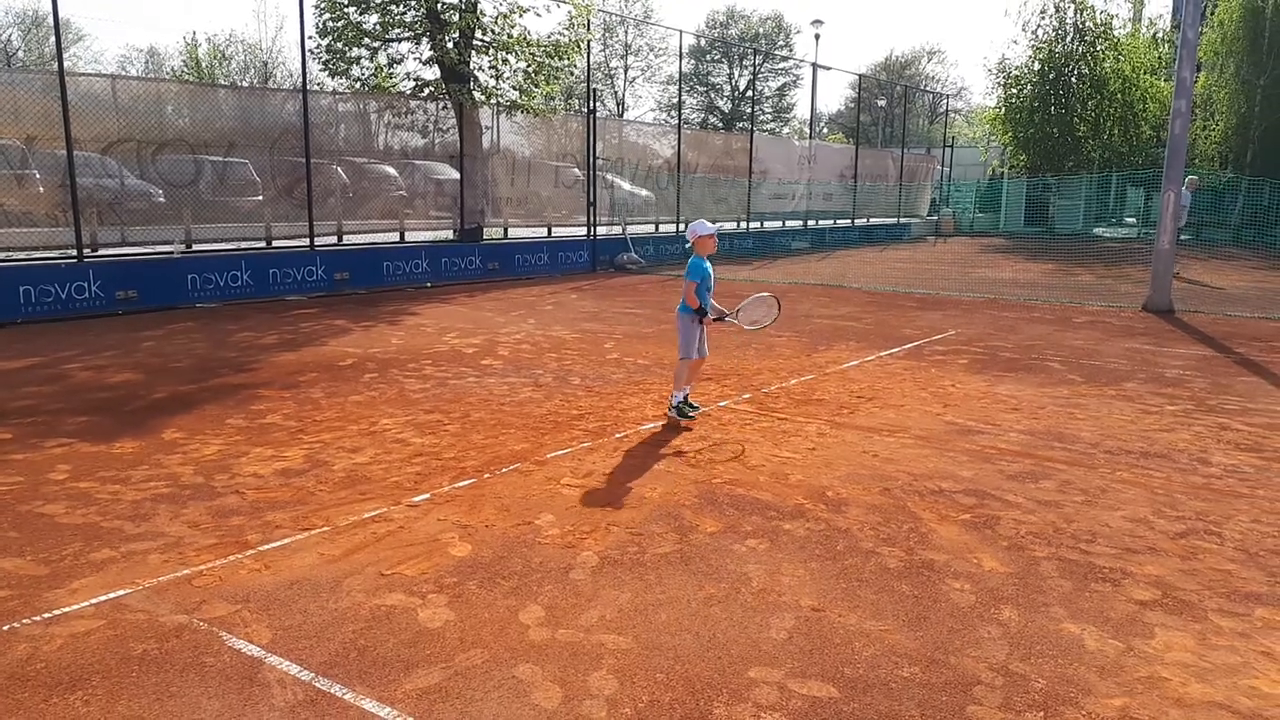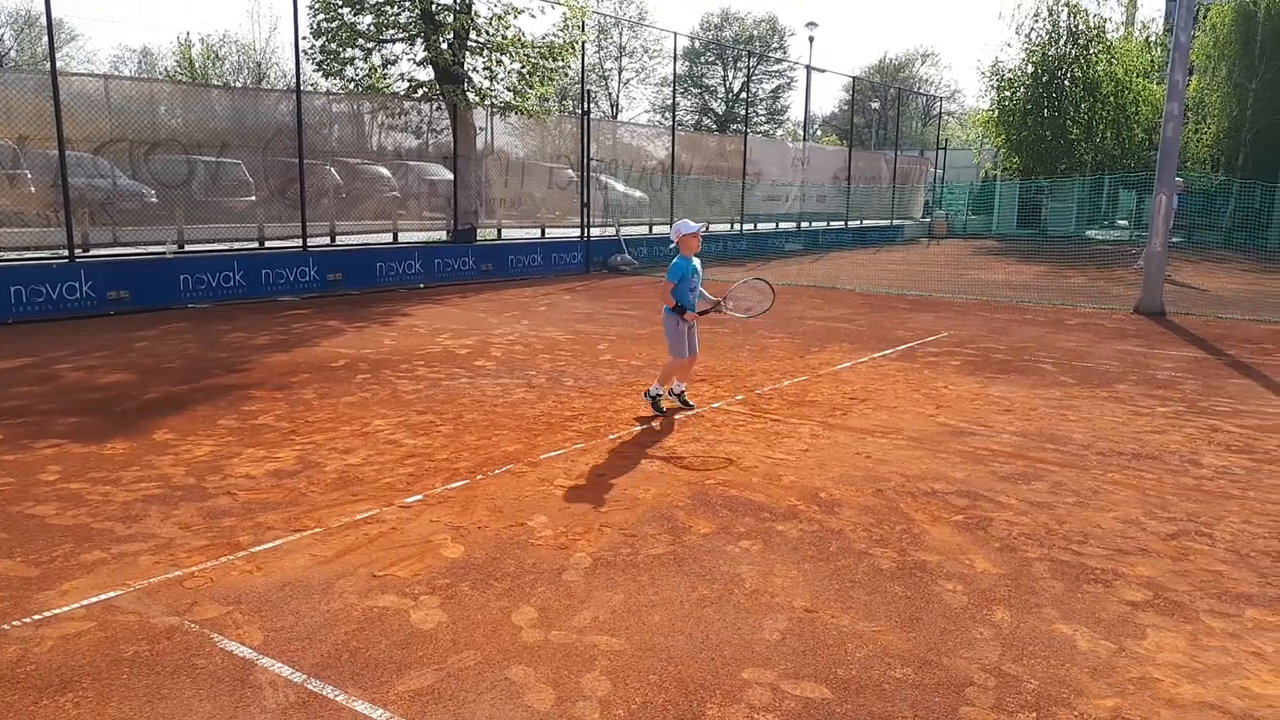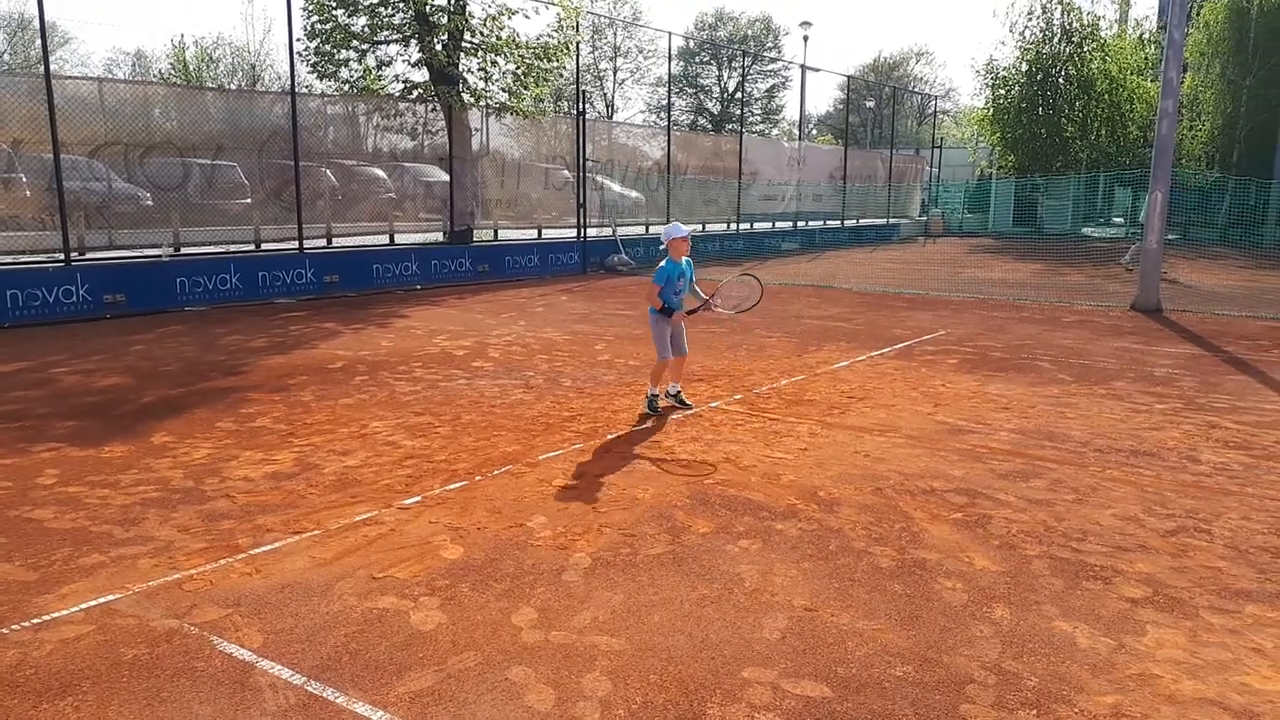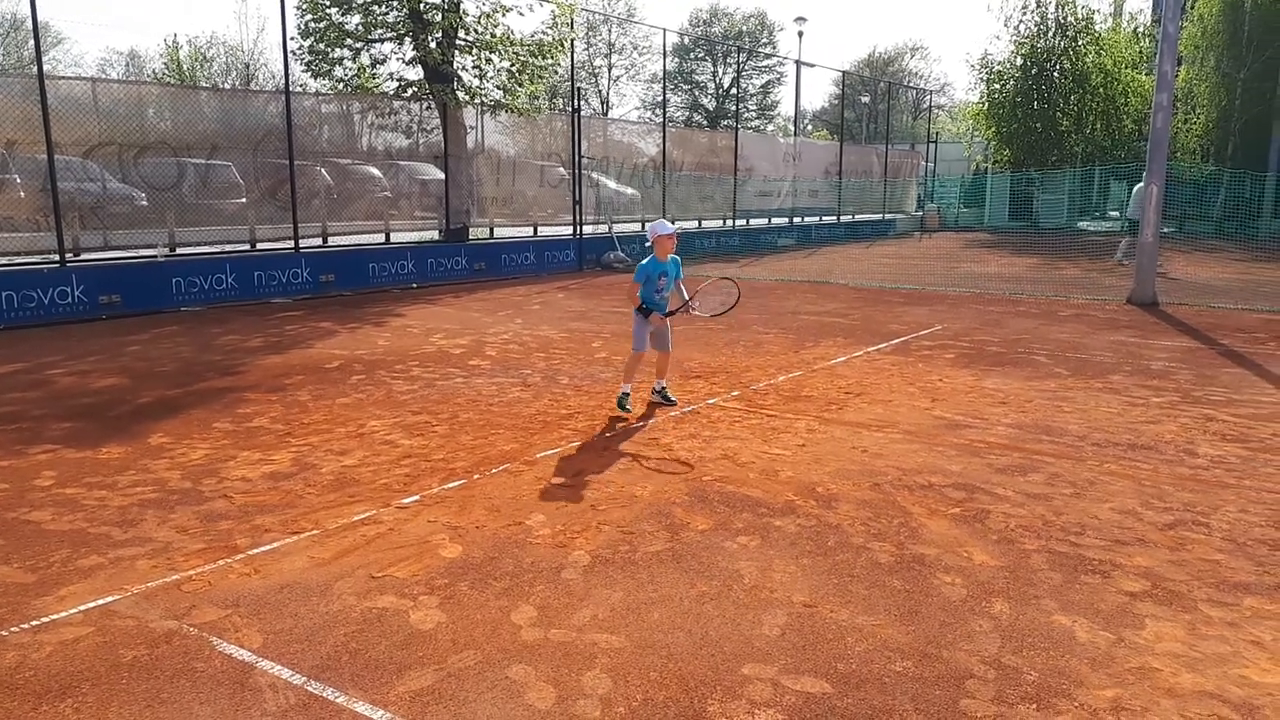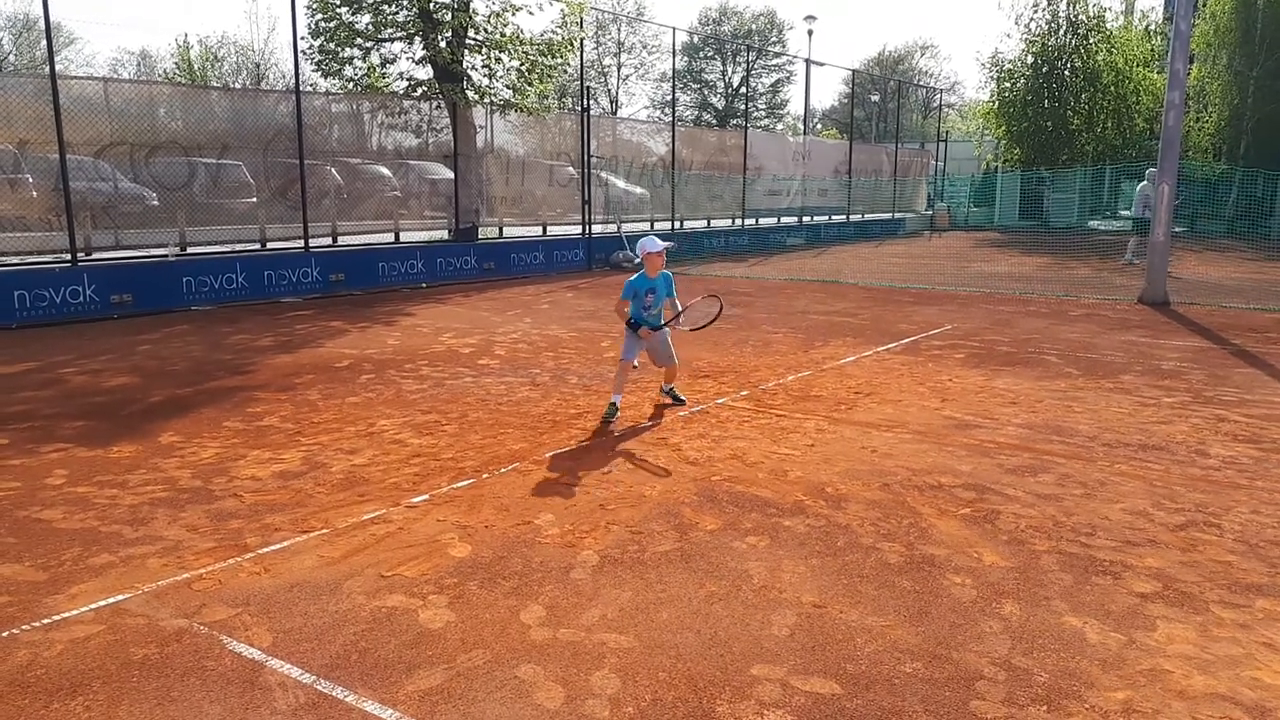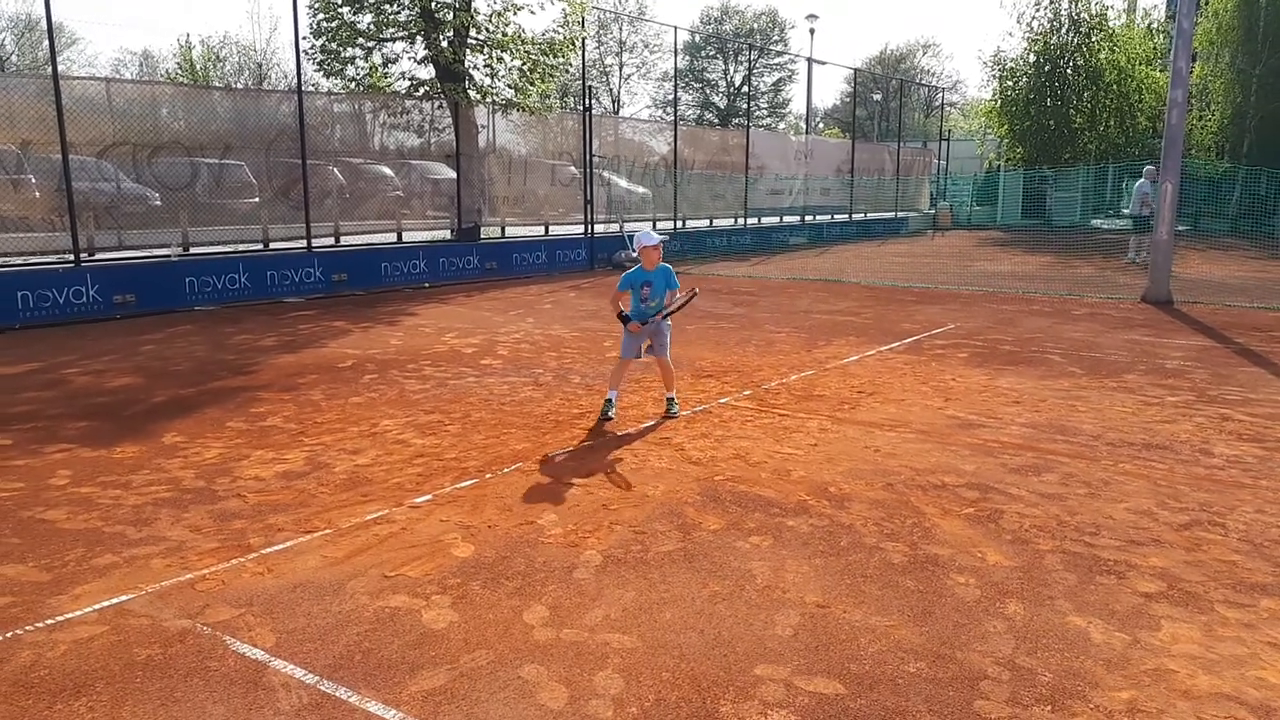
dt=0.2s
person 1, frame 1
left shoulder: (706, 264)
right shoulder: (696, 264)
right elbow: (688, 294)
left wrist: (718, 309)
right wrist: (704, 314)
left hip: (698, 317)
right hip: (689, 316)
left knee: (699, 359)
right knee: (687, 359)
left ankle: (682, 395)
right ankle: (676, 403)
person 1, frame 2
left shoulder: (696, 263)
right shoulder: (677, 266)
right elbow: (664, 293)
left wrist: (712, 300)
right wrist: (683, 311)
left hip: (687, 317)
right hip: (674, 318)
left knee: (692, 357)
right knee: (679, 359)
left ankle: (677, 391)
right ankle: (655, 392)
person 1, frame 3
left shoulder: (688, 263)
right shoulder: (664, 268)
left elbow: (692, 286)
right elbow: (650, 296)
left wrist: (704, 299)
right wrist: (670, 313)
left hip: (676, 317)
right hip: (660, 316)
left knee: (681, 356)
right knee: (664, 359)
left ankle: (673, 392)
right ankle: (653, 395)
person 1, frame 4
left shoulder: (675, 262)
right shoulder: (645, 266)
left elbow: (678, 285)
right elbow: (631, 294)
left wrist: (686, 299)
right wrist: (648, 314)
left hip: (662, 315)
right hip: (644, 315)
left knee: (665, 353)
right knee: (638, 352)
left ankle: (658, 390)
right ankle: (624, 394)
person 1, frame 5
left shoulder: (667, 277)
right shoulder: (634, 283)
left elbow: (673, 301)
right elbow: (619, 308)
left wrist: (678, 315)
right wrist: (635, 327)
left hip: (658, 330)
right hip: (637, 330)
left knee: (672, 365)
right knee: (625, 364)
left ankle: (668, 388)
right ankle: (614, 405)
person 1, frame 6
left shoulder: (667, 271)
right shoulder: (630, 276)
left elbow: (676, 296)
right elbow: (614, 300)
right wrist: (626, 321)
left hip: (659, 323)
right hip: (636, 323)
left knee: (662, 360)
right knee: (624, 360)
left ankle: (671, 399)
right ankle: (610, 404)
